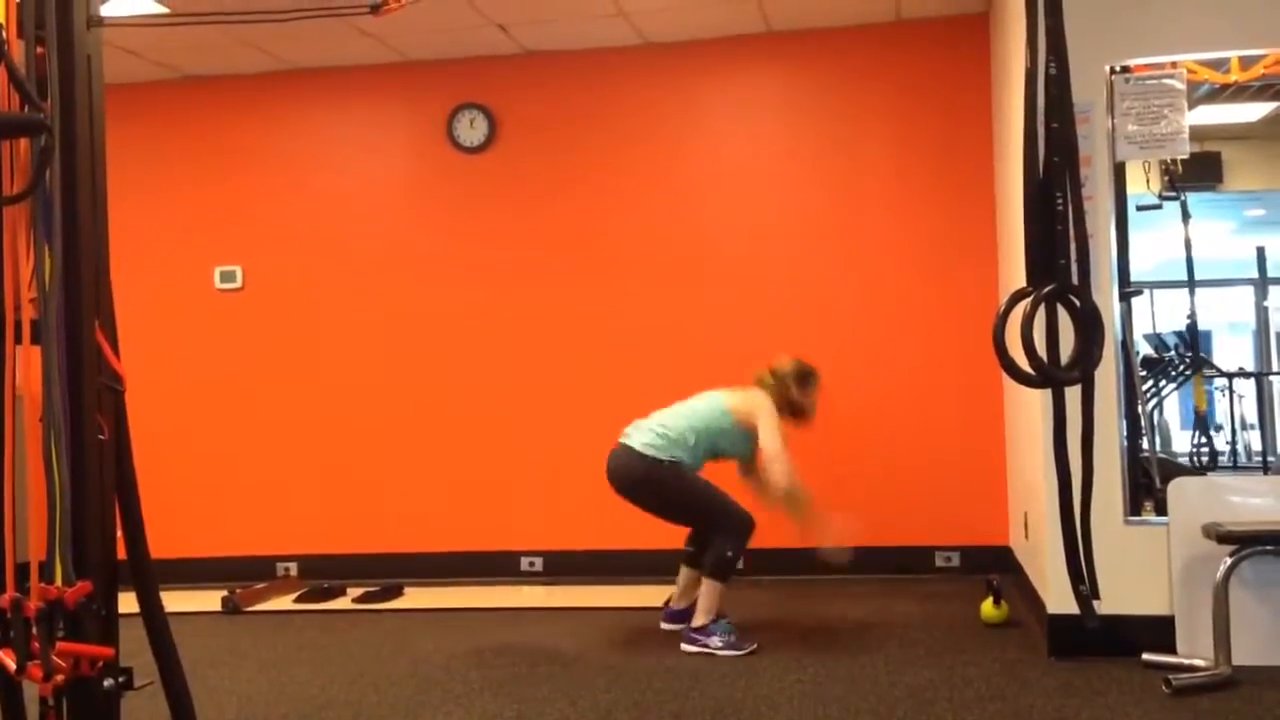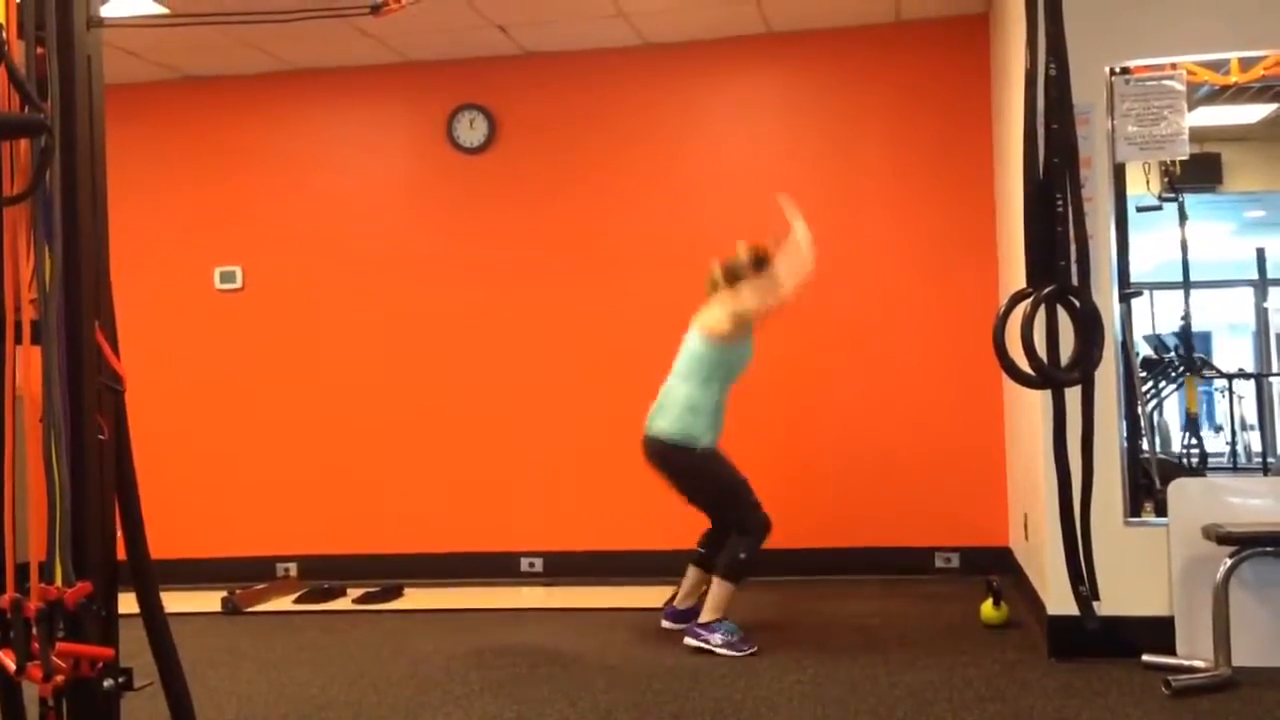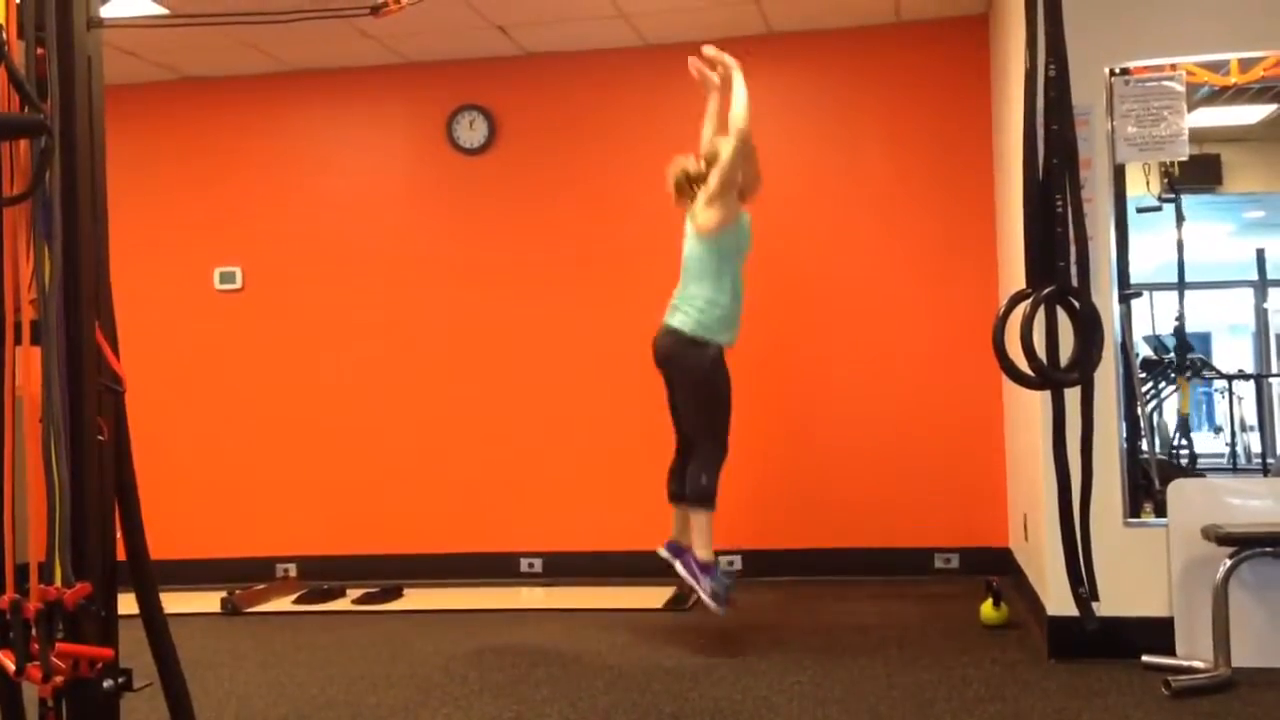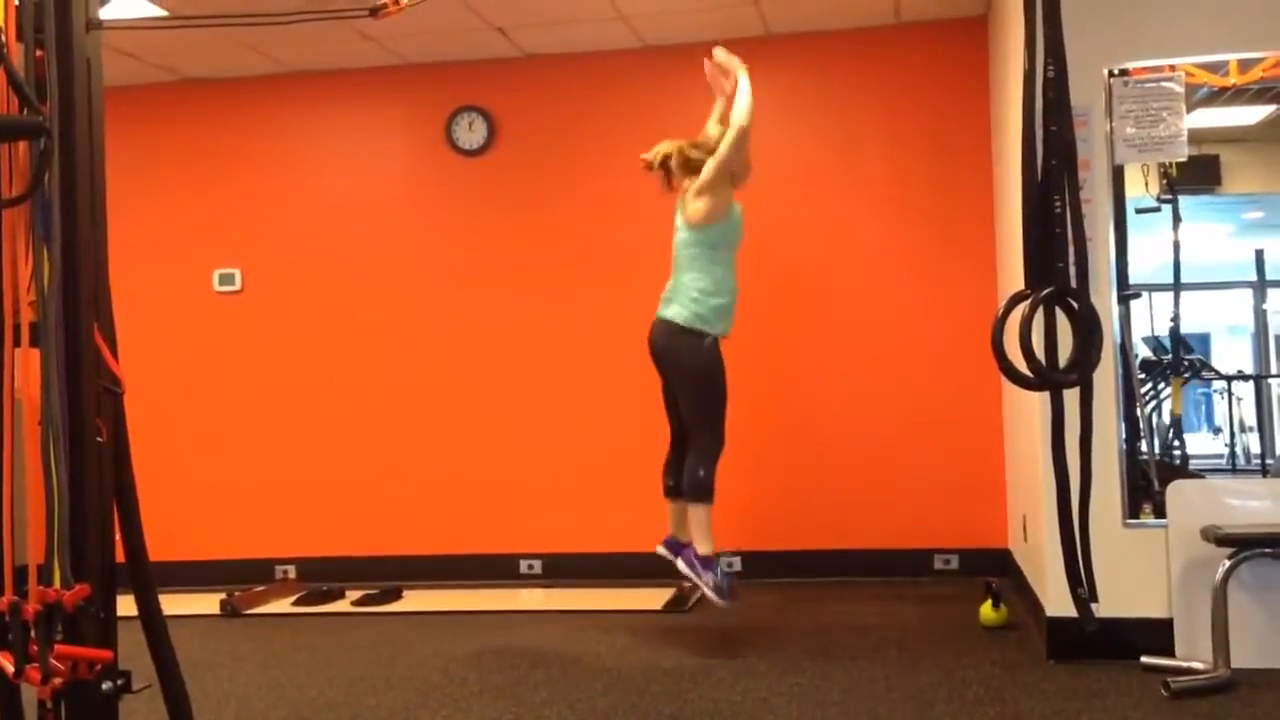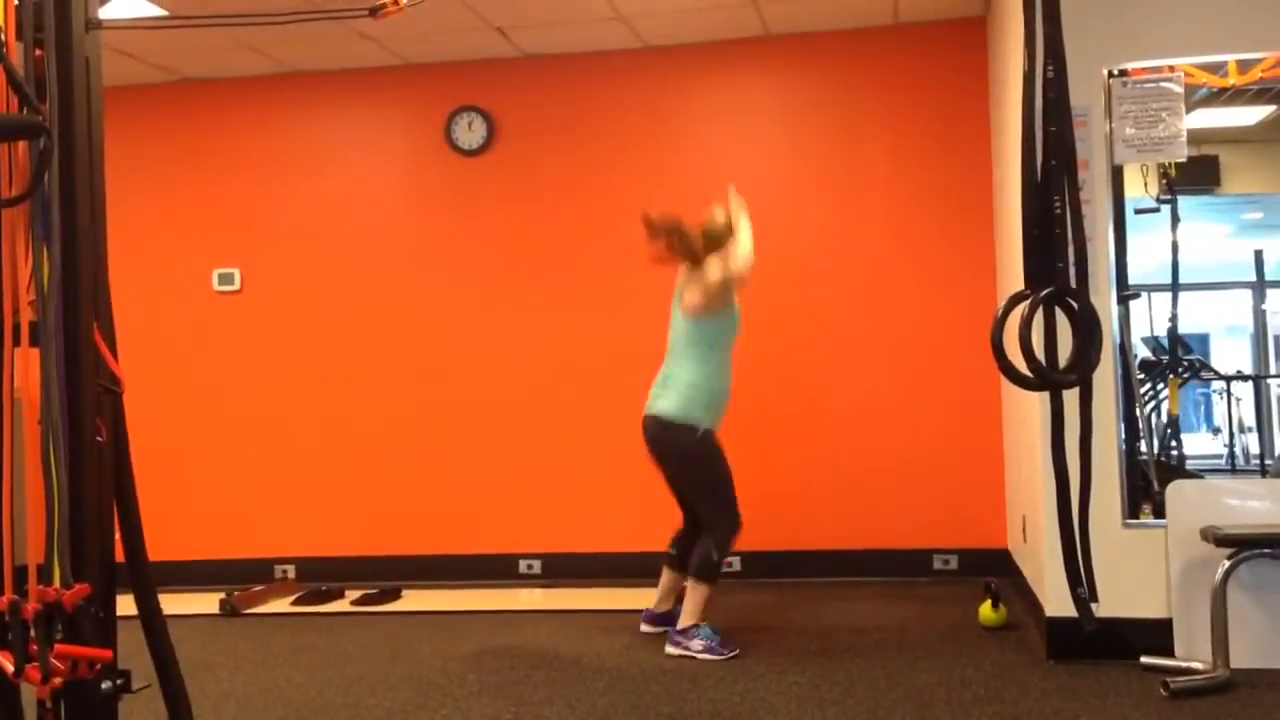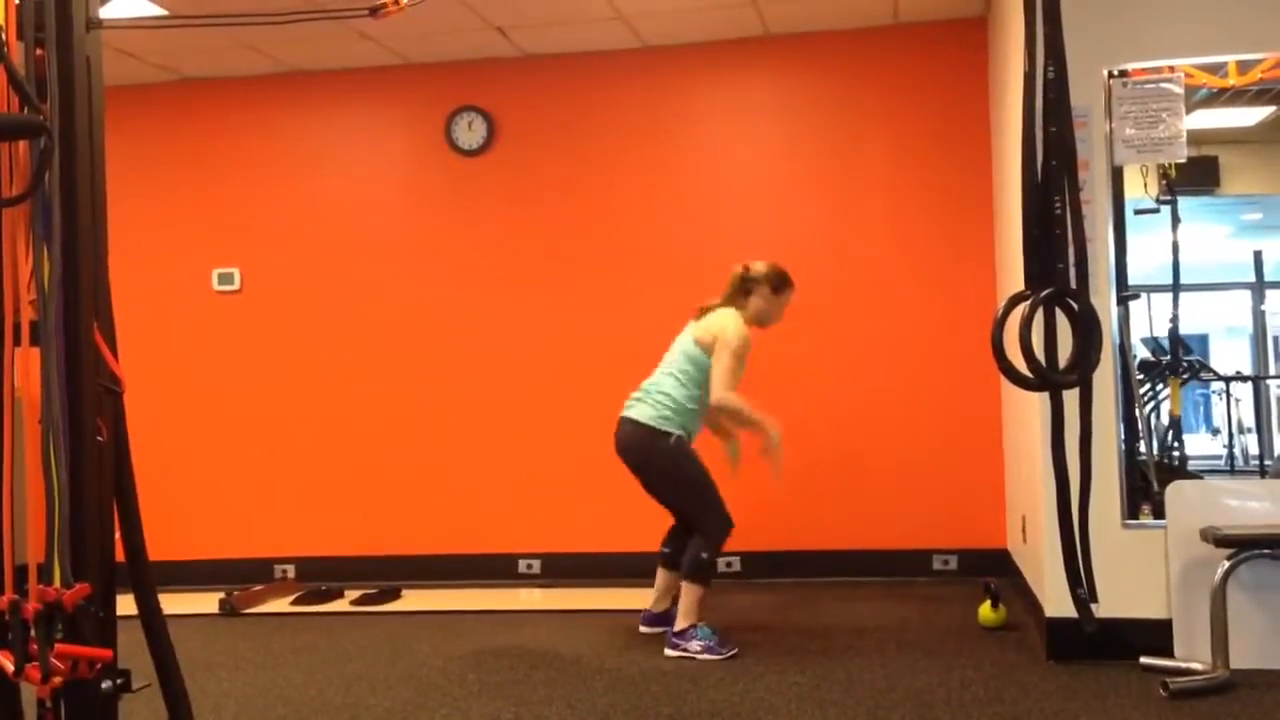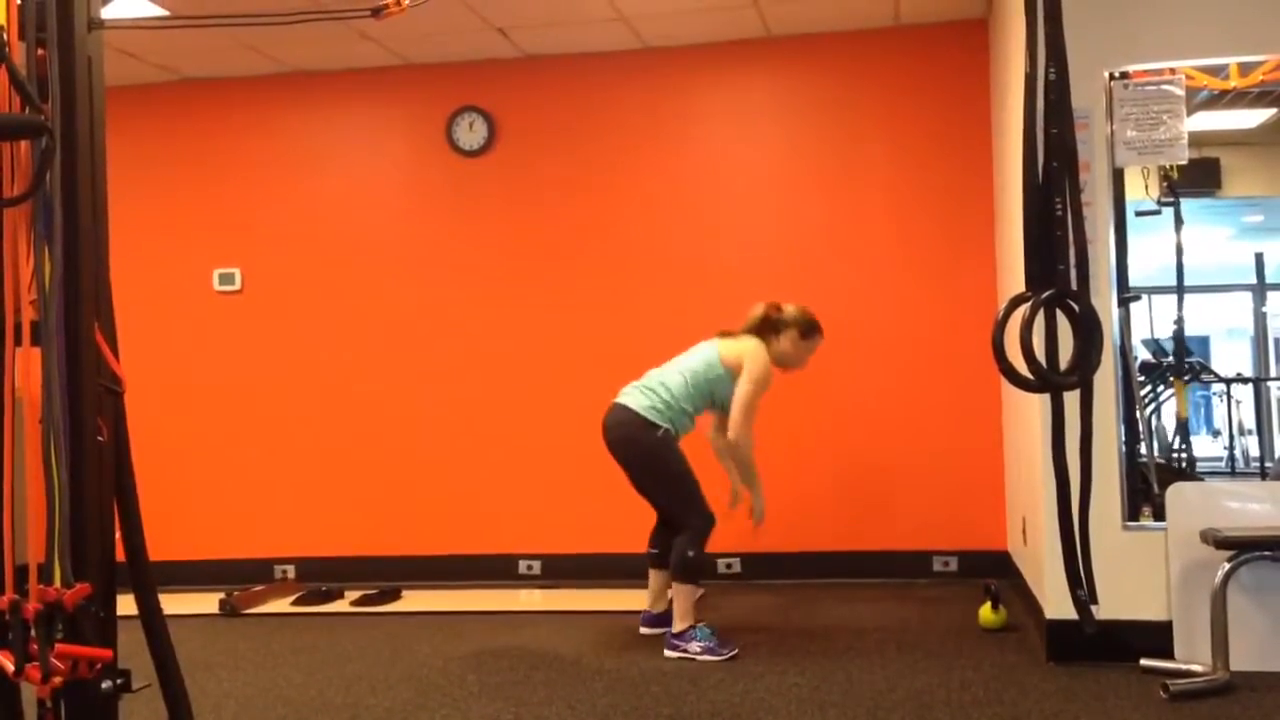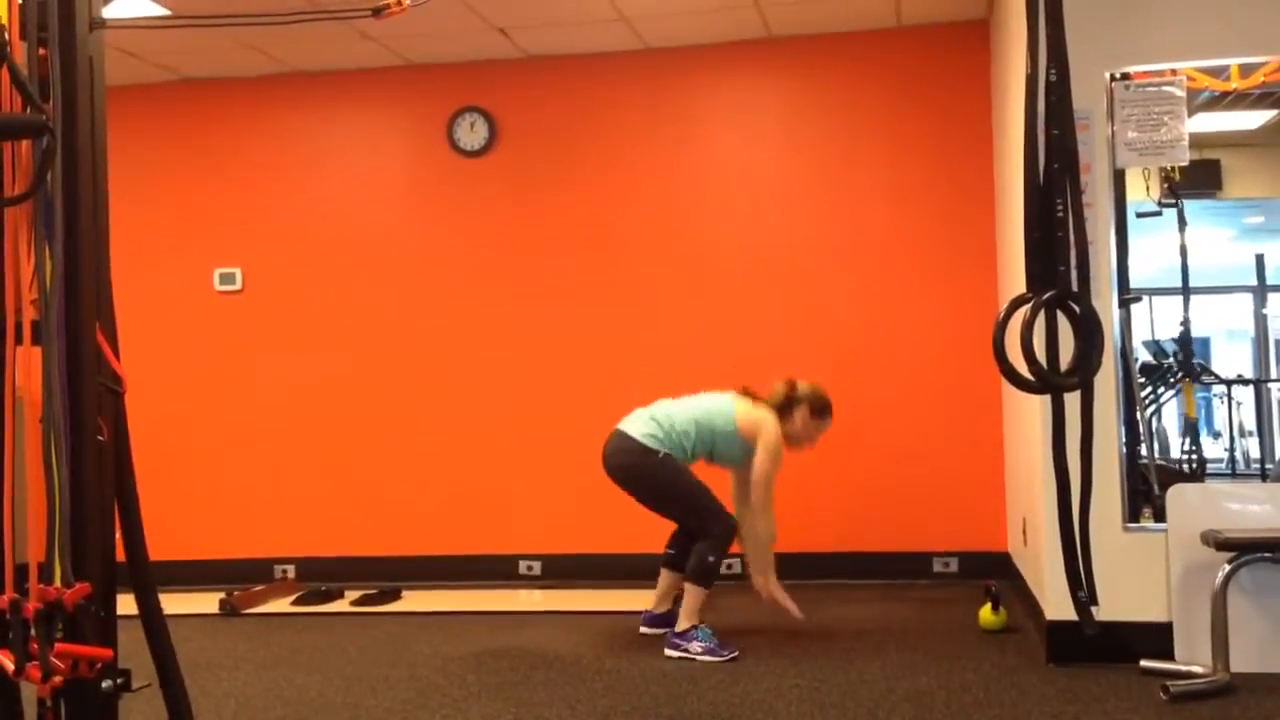
dt=0.2s
person 1, frame 1
left shoulder: (751, 406)
right shoulder: (763, 408)
left elbow: (756, 475)
right elbow: (782, 482)
left wrist: (803, 506)
left hip: (633, 459)
right hip: (639, 467)
left knee: (713, 516)
right knee: (733, 525)
left ankle: (679, 607)
right ankle: (702, 629)
person 1, frame 2
left shoulder: (722, 311)
right shoulder: (734, 308)
left elbow: (777, 288)
right elbow: (787, 284)
left wrist: (792, 246)
right wrist: (800, 235)
left hip: (671, 439)
right hip: (682, 441)
left knee: (733, 527)
right knee: (752, 526)
left ankle: (681, 608)
right ankle: (708, 624)
person 1, frame 3
left shoulder: (706, 204)
right shoulder: (717, 202)
left elbow: (716, 145)
right elbow: (739, 133)
left wrist: (716, 91)
right wrist: (734, 78)
left hip: (680, 338)
right hip: (696, 342)
left knee: (693, 446)
right knee: (709, 449)
left ankle: (681, 542)
right ankle: (699, 555)
person 1, frame 4
left shoulder: (696, 195)
right shoulder: (706, 190)
left elbow: (717, 140)
right elbow: (740, 127)
left wrist: (722, 96)
right wrist: (740, 78)
left hip: (673, 331)
right hip: (691, 335)
left knee: (686, 439)
right knee: (706, 441)
left ankle: (679, 539)
right ankle: (700, 550)
person 1, frame 5
left shoulder: (696, 281)
right shoulder: (708, 281)
right elbow: (740, 265)
left wrist: (729, 220)
right wrist: (741, 220)
left hip: (665, 421)
right hip: (684, 426)
left knee: (700, 520)
right knee: (723, 523)
left ankle: (661, 610)
right ankle: (687, 629)
person 1, frame 6
left shoulder: (713, 321)
right shoulder: (735, 328)
right elbow: (721, 397)
left wrist: (729, 435)
right wrist: (766, 428)
left hip: (636, 428)
right hip: (654, 435)
left knee: (692, 519)
right knee: (713, 524)
left ankle: (658, 609)
right ankle: (684, 632)
person 1, frame 7
left shoulder: (736, 350)
right shoulder: (759, 359)
left elbow: (720, 430)
right elbow: (737, 435)
left wrist: (735, 480)
right wrist: (756, 493)
left hip: (625, 419)
right hip: (643, 425)
left knee: (674, 516)
right knee: (695, 520)
left ankle: (656, 611)
right ankle: (683, 633)
person 1, frame 8
left shoulder: (750, 420)
right shoulder: (770, 430)
left elbow: (744, 506)
right elbow: (760, 514)
left wrist: (757, 571)
right wrist: (767, 578)
left hip: (626, 445)
right hip: (642, 452)
left knee: (697, 525)
right knee: (717, 528)
left ankle: (659, 612)
right ankle: (686, 634)
